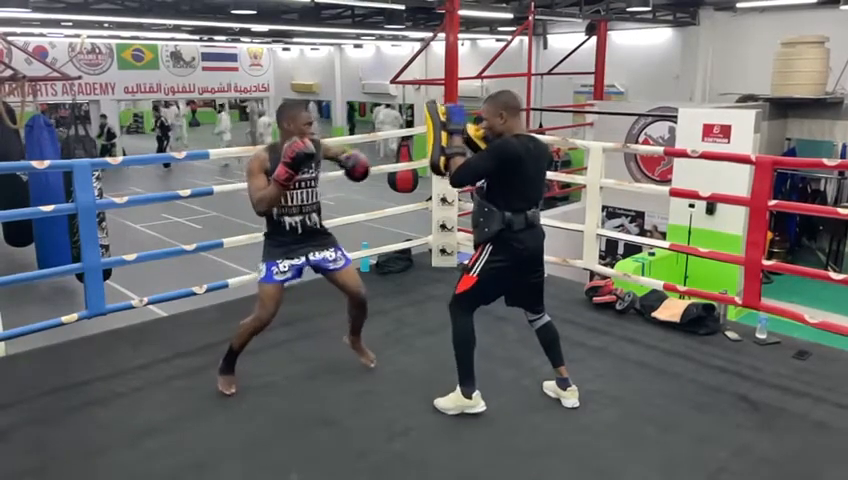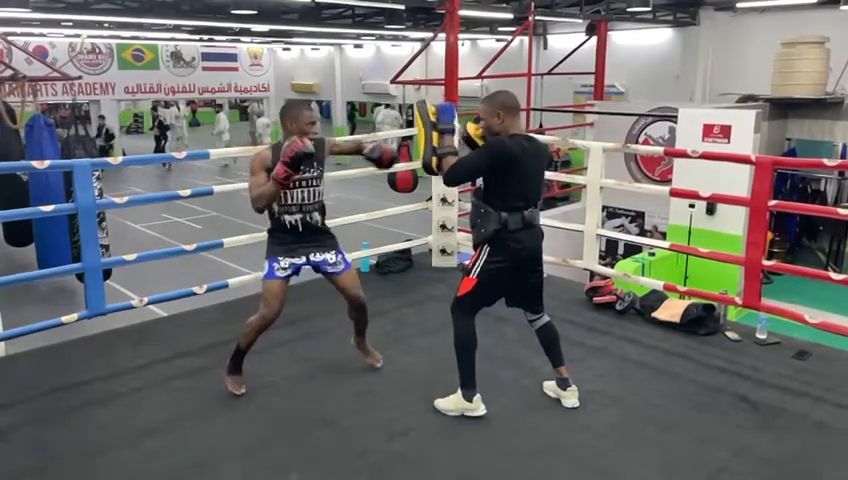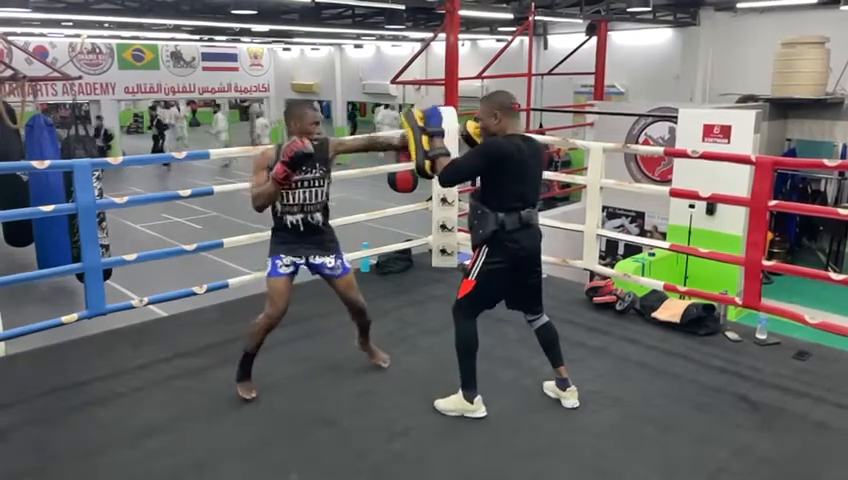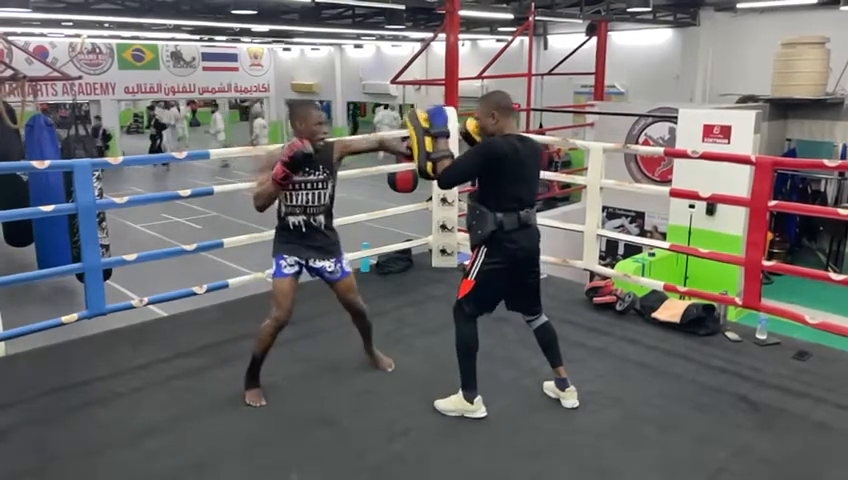
dt=0.2s
person 1, frame 1
left shoulder: (504, 149)
right shoulder: (538, 149)
left elbow: (458, 177)
left wrist: (455, 133)
right wrist: (485, 143)
left hip: (503, 243)
right hip: (531, 238)
left knee: (460, 307)
right knee: (535, 310)
left ankle: (468, 394)
right ankle: (565, 384)
person 1, frame 2
left shoulder: (499, 148)
right shoulder: (538, 149)
left elbow: (452, 176)
left wrist: (446, 133)
left hip: (502, 243)
right hip: (530, 238)
left knee: (462, 310)
right knee: (535, 311)
left ankle: (469, 397)
right ankle: (565, 384)
person 1, frame 3
left shoulder: (495, 148)
right shoulder: (535, 149)
left elbow: (447, 176)
left wrist: (435, 136)
left hip: (500, 244)
right hip: (528, 238)
left knee: (464, 312)
right knee: (534, 311)
left ankle: (469, 398)
right ankle: (564, 384)
person 1, frame 4
left shoulder: (492, 149)
right shoulder: (533, 149)
left elbow: (446, 178)
left wrist: (440, 136)
left hip: (498, 244)
right hip: (527, 237)
left knee: (465, 312)
right knee: (532, 311)
left ankle: (469, 398)
right ankle: (564, 385)
person 2, frame 1
left shoulder: (315, 148)
right shoulder: (262, 159)
left elbow: (342, 154)
right elbow: (260, 206)
left wrist: (352, 159)
right wrist: (287, 170)
left hip: (318, 238)
right hip: (281, 245)
left knee: (358, 294)
right knee: (262, 316)
left ankle: (355, 340)
right ankle: (227, 366)
person 2, frame 2
left shoulder: (321, 147)
right shoulder: (265, 158)
left elbow: (356, 146)
right elbow: (258, 203)
left wrist: (373, 150)
right wrist: (285, 168)
left hip: (321, 239)
right hip: (283, 244)
left knee: (357, 298)
right knee: (268, 314)
left ankle: (361, 342)
right ankle: (234, 366)
person 2, frame 3
left shoulder: (328, 148)
right shoulder: (269, 157)
left elbow: (369, 142)
right elbow: (258, 203)
left wrist: (399, 143)
right wrist: (285, 169)
left hip: (322, 240)
right hip: (286, 244)
left knee: (355, 302)
right knee: (273, 313)
left ankle: (366, 343)
right ankle: (243, 373)
person 2, frame 4
left shoulder: (334, 150)
right shoulder: (276, 158)
left elbow: (377, 144)
right elbow: (259, 203)
left wrist: (409, 150)
right wrist: (285, 170)
left hip: (325, 243)
right hip: (289, 245)
left knee: (355, 305)
right knee: (280, 316)
left ankle: (370, 350)
right ankle: (251, 379)
